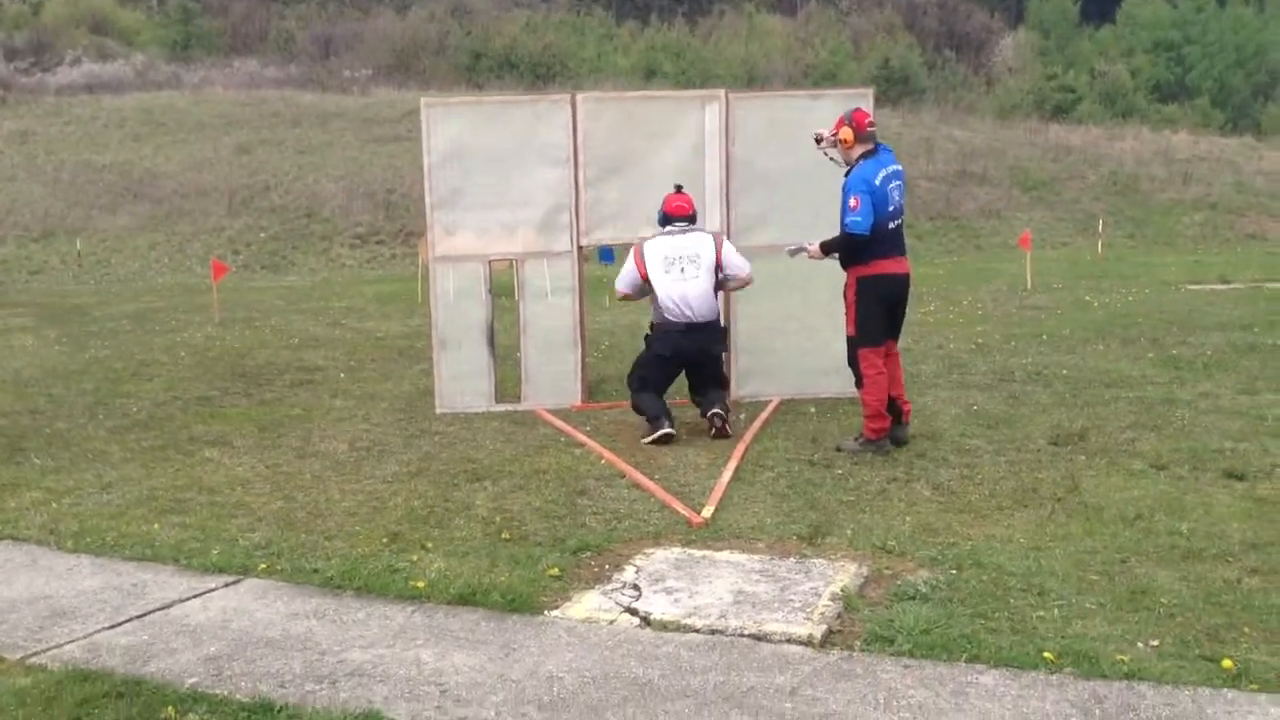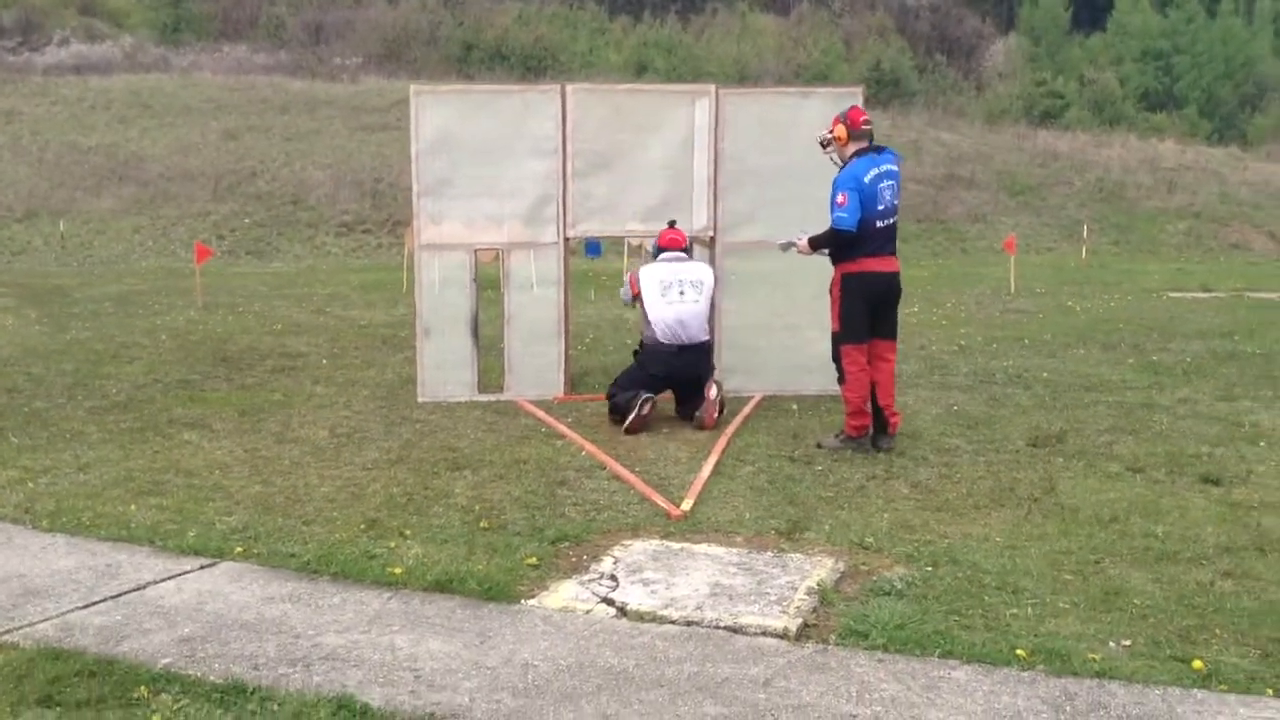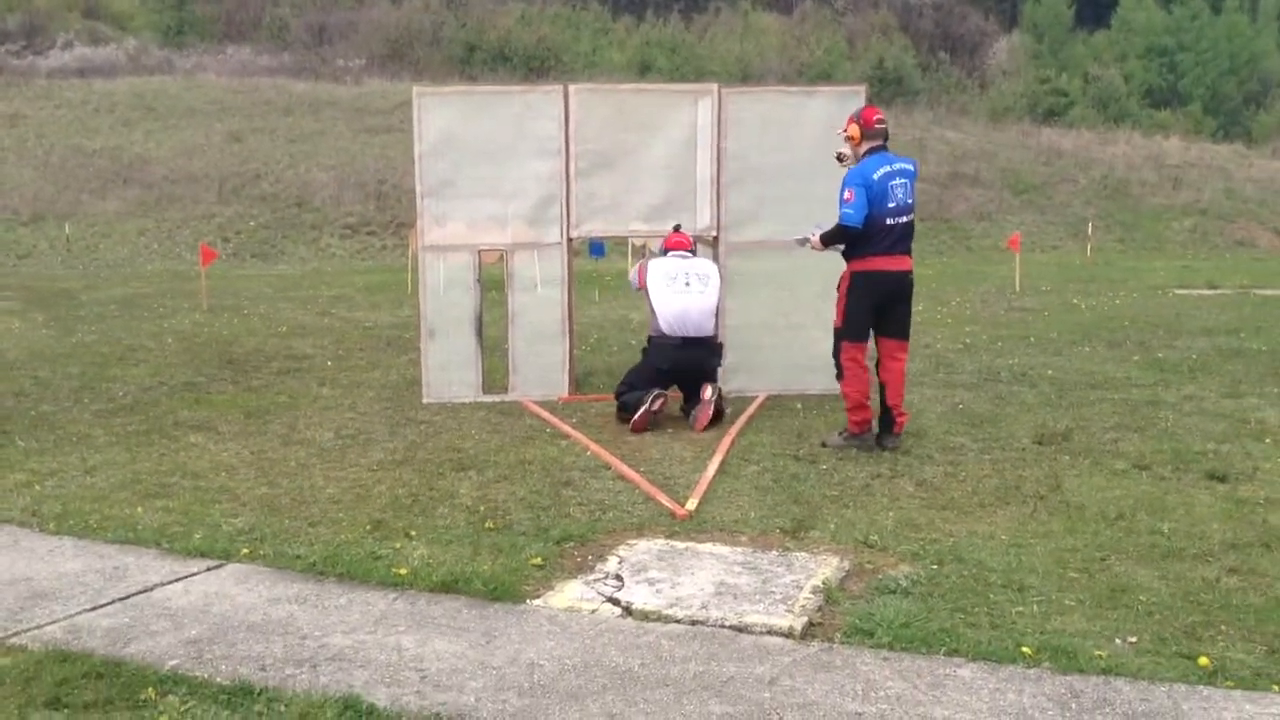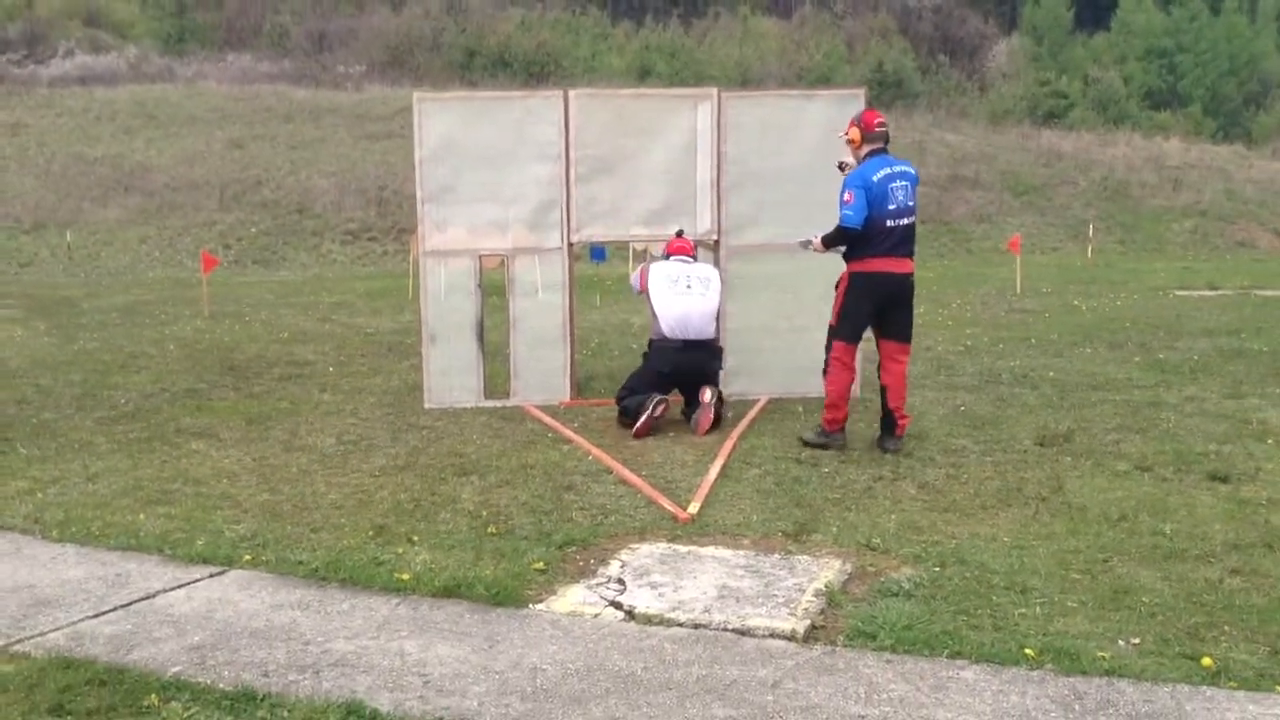
dt=0.3s
person 1, frame 1
left shoulder: (858, 179)
right shoulder: (890, 161)
left elbow: (856, 234)
right elbow: (876, 148)
left wrist: (824, 248)
right wrist: (835, 141)
left hip: (869, 277)
right hip: (898, 273)
left knee: (867, 357)
right knee: (888, 351)
left ankle: (875, 434)
right ankle: (899, 422)
person 1, frame 2
left shoulder: (848, 177)
right shoulder: (890, 162)
left elbow: (843, 231)
left wrist: (812, 244)
right wrist: (838, 149)
left hip: (856, 275)
right hip: (889, 273)
left knee: (851, 355)
right knee: (883, 353)
left ankle: (856, 432)
right ankle: (886, 430)
person 1, frame 3
left shoulder: (858, 176)
right shoulder: (907, 167)
left elbow: (850, 227)
left wrist: (823, 240)
left hip: (866, 273)
right hip: (901, 272)
left knee: (849, 350)
right knee: (893, 353)
left ankle: (859, 428)
right ankle: (891, 429)
person 1, frame 4
left shoulder: (859, 178)
right shoulder: (909, 171)
left elbow: (850, 228)
left wrist: (825, 242)
left hip: (866, 275)
right hip: (902, 275)
left knee: (840, 351)
right knee: (895, 354)
left ankle: (833, 428)
right ankle: (893, 431)
person 2, frame 1
left shoulder: (645, 249)
right shoulder: (714, 243)
left elbow: (622, 292)
right elbow: (745, 277)
left hip: (667, 336)
right hip: (708, 335)
left knee: (641, 387)
right knee: (708, 389)
left ankle: (659, 420)
right ankle: (715, 411)
person 2, frame 2
left shoulder: (642, 274)
right shoulder: (706, 271)
left elbow: (626, 298)
left hip: (657, 357)
right hip: (697, 358)
left knee: (616, 397)
right knee: (692, 404)
left ankle: (636, 403)
right ankle: (701, 403)
person 2, frame 3
left shoulder: (650, 266)
right shoulder: (710, 268)
left elbow: (635, 279)
left hip: (664, 351)
right hip: (704, 352)
left knee: (625, 396)
right knee: (697, 401)
left ankle: (647, 401)
right ankle: (705, 403)
person 2, frame 4
left shoulder: (651, 270)
right shoulder: (712, 273)
left elbow: (636, 282)
left hip: (665, 354)
right hip: (705, 355)
left knee: (626, 402)
right knee: (699, 406)
left ankle: (647, 406)
right ankle: (704, 406)
